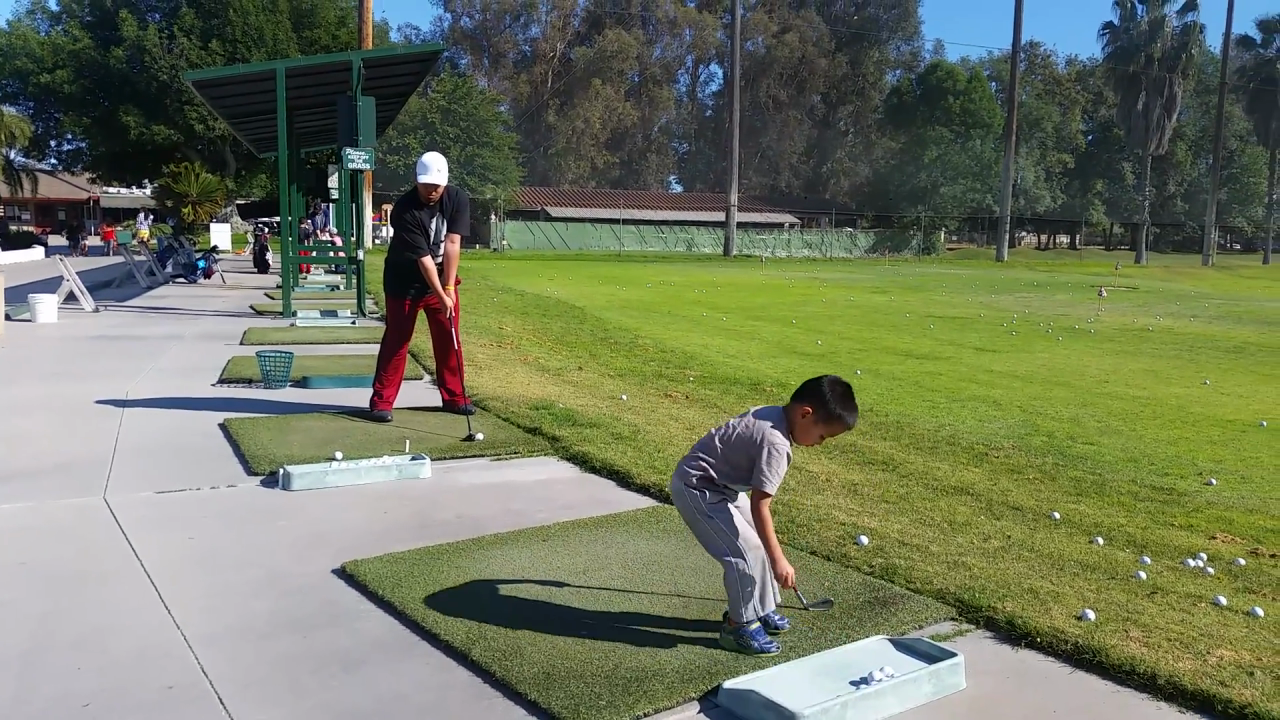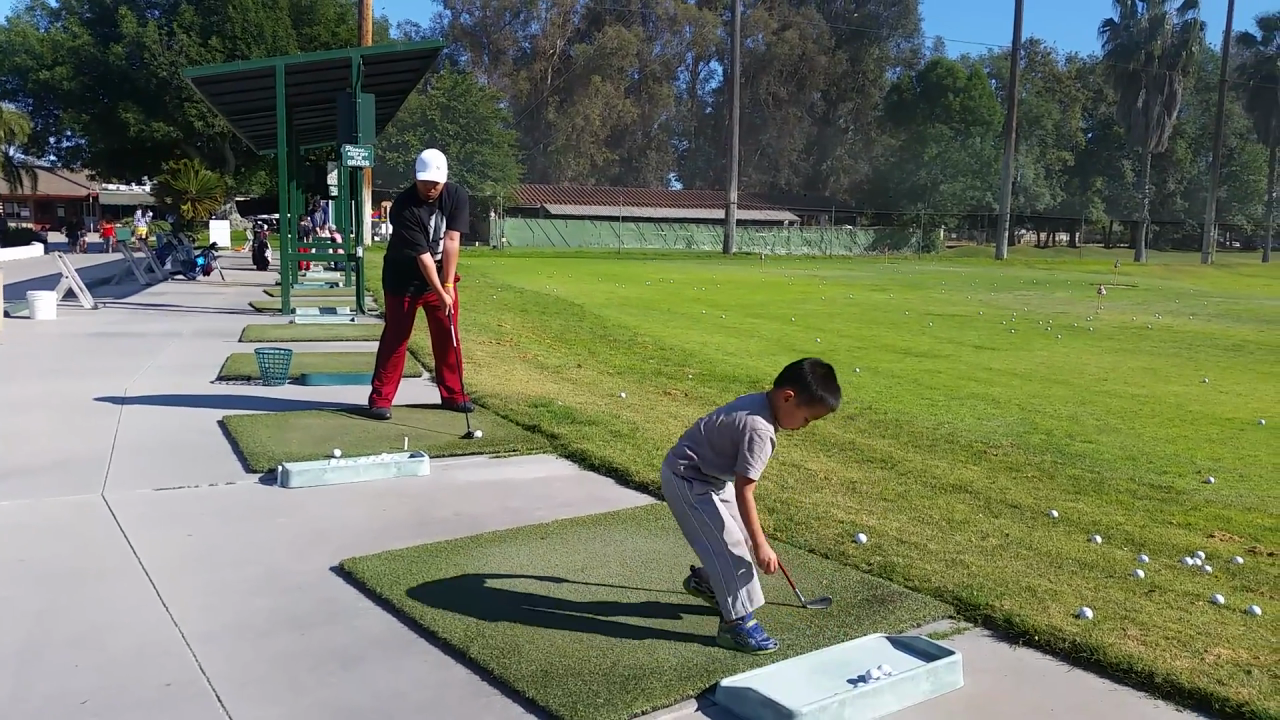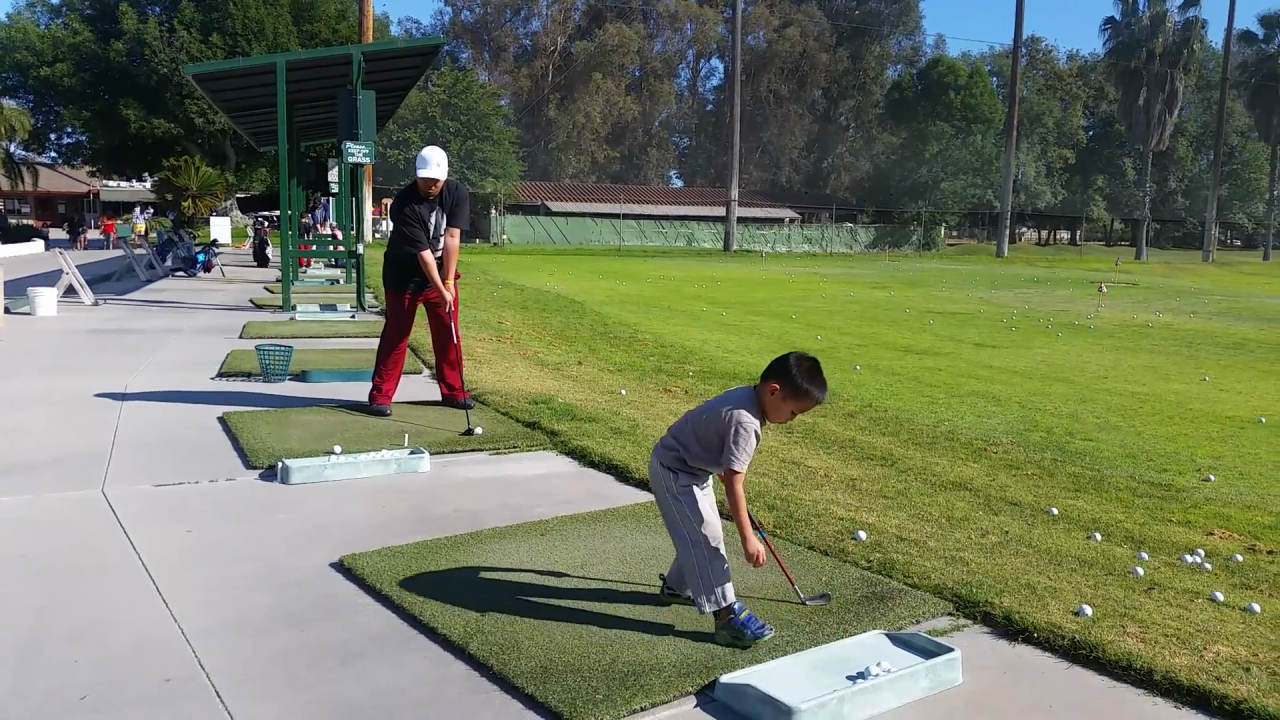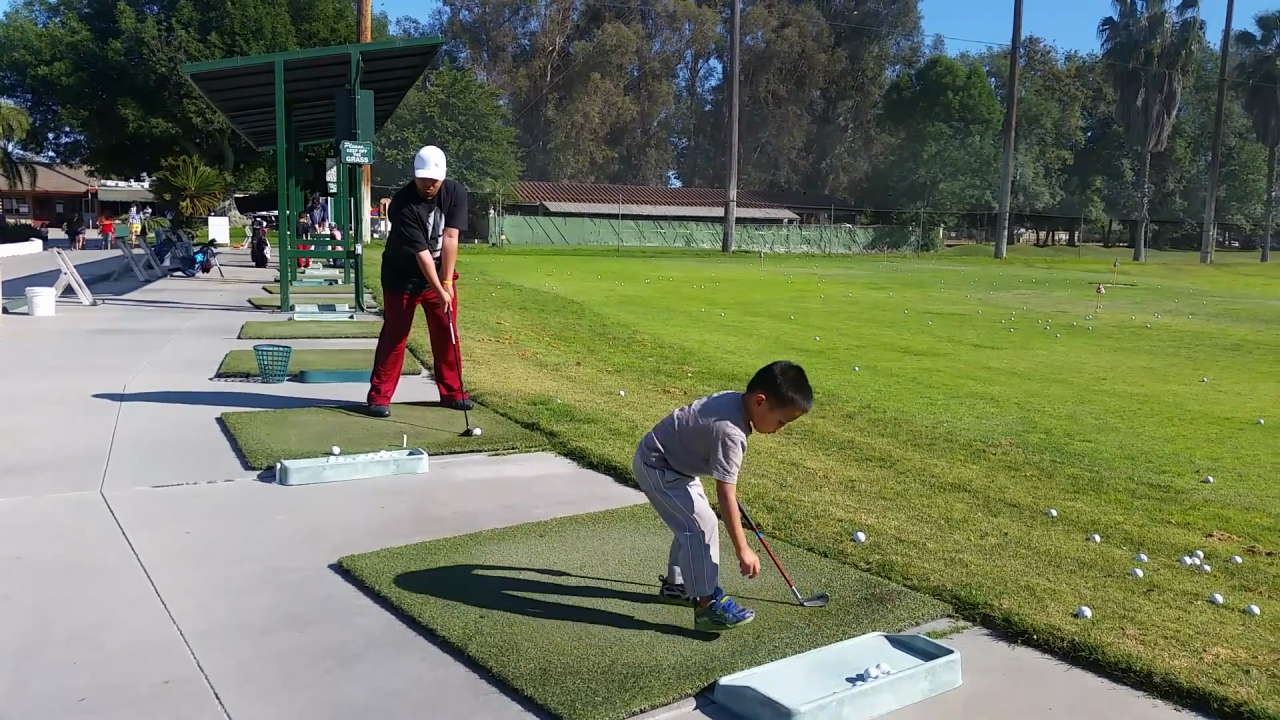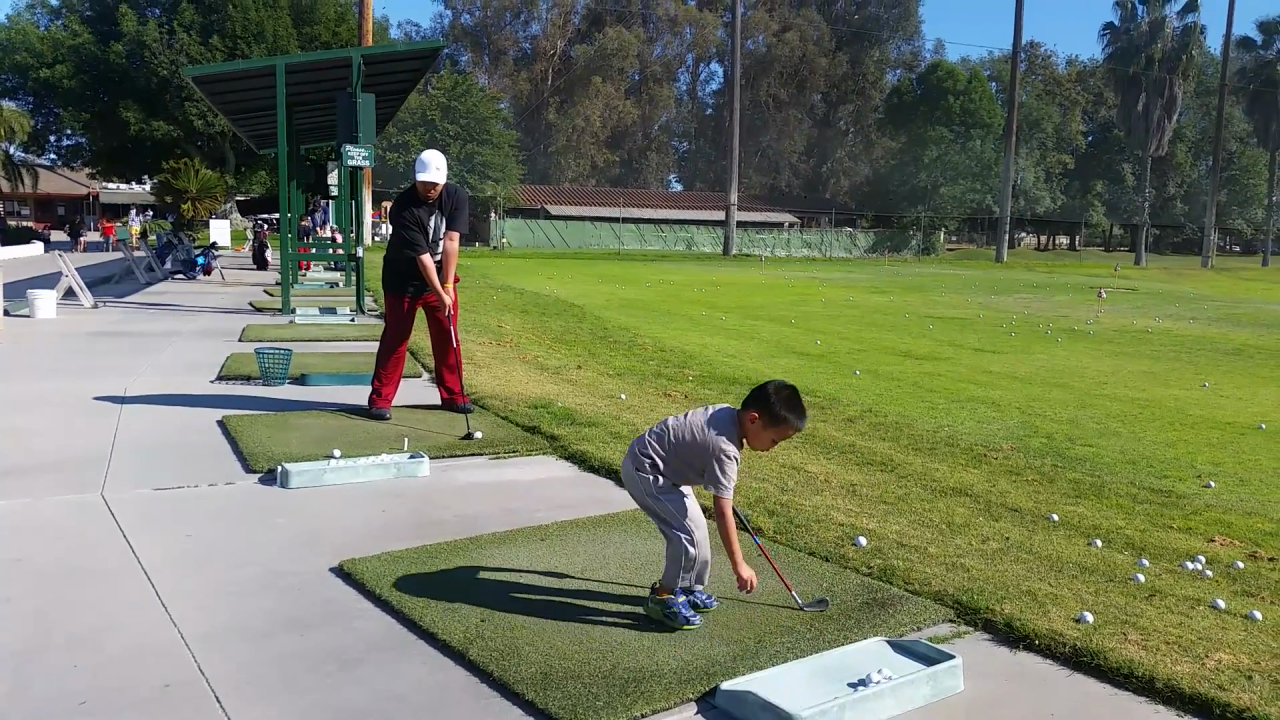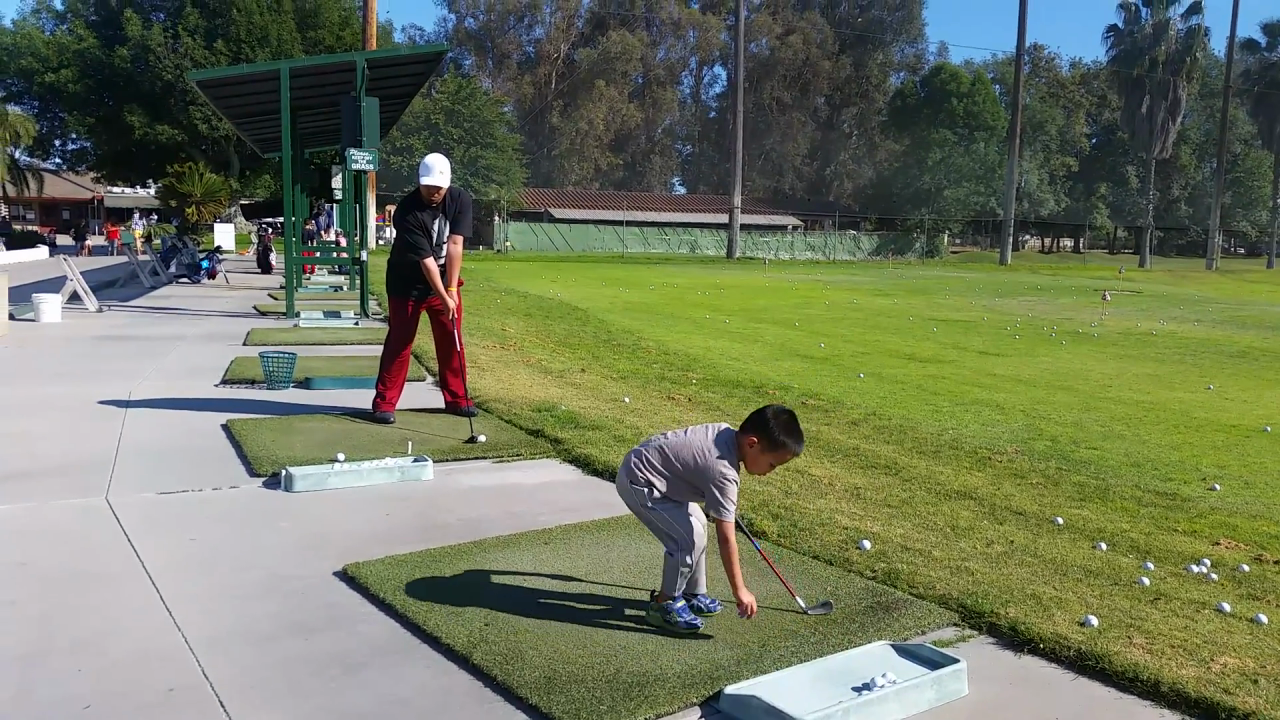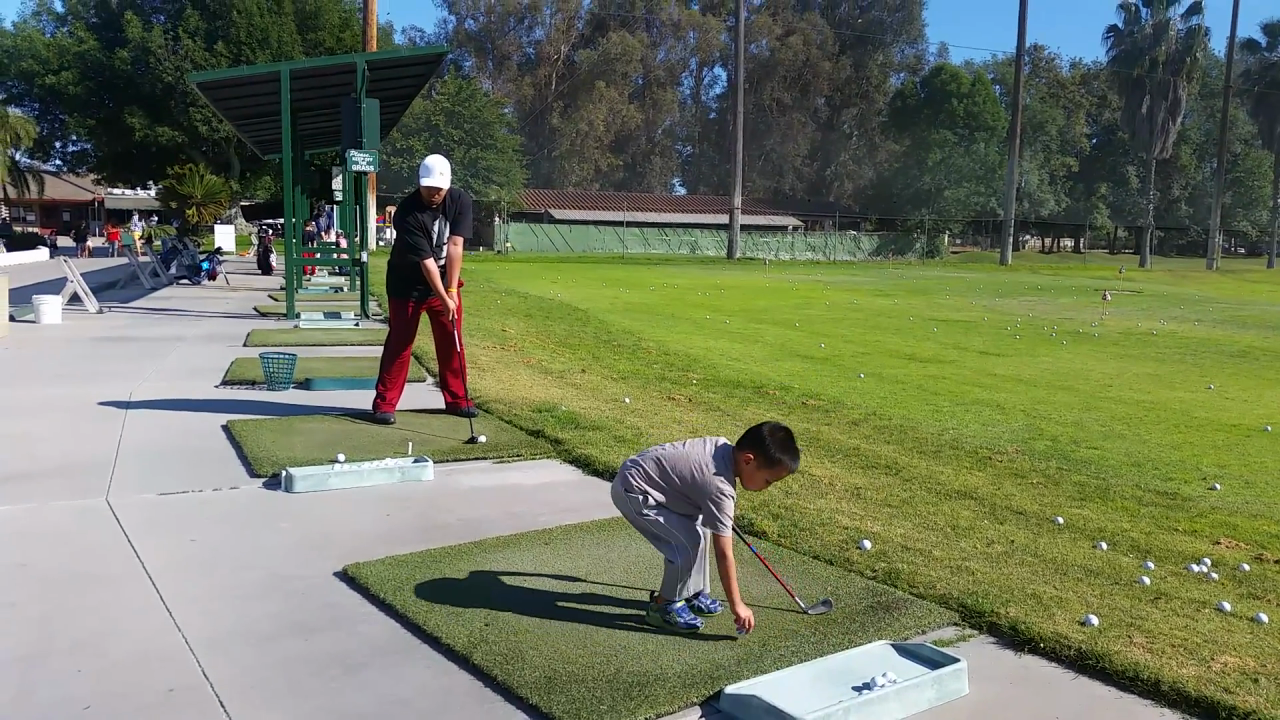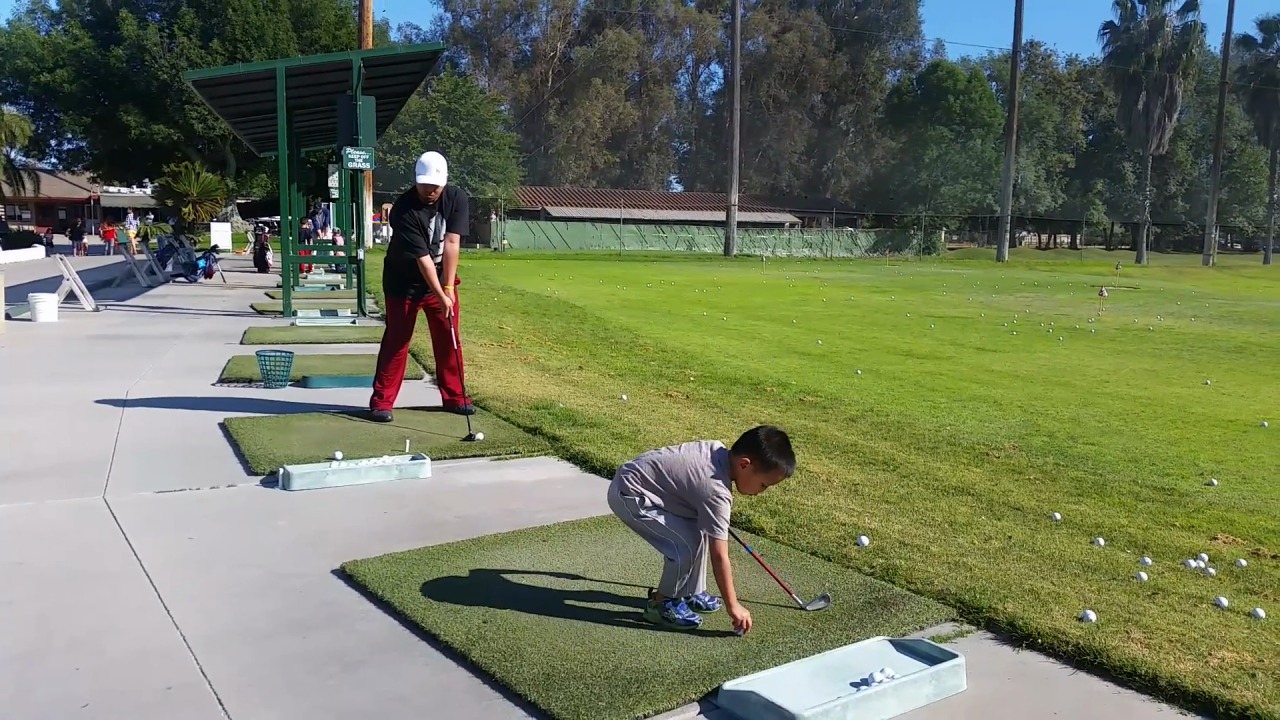
dt=0.1s
person 1, frame 1
left shoulder: (458, 199)
right shoulder: (404, 210)
left elbow: (452, 244)
right elbow: (423, 257)
left wrist: (449, 288)
right wrist: (440, 296)
left hip: (443, 279)
right hip: (405, 283)
left knee: (449, 338)
right knee: (396, 340)
left ankle: (453, 396)
right ankle: (382, 401)
person 1, frame 2
left shoulder: (457, 196)
right shoulder: (403, 207)
left elbow: (451, 241)
right elbow: (422, 255)
left wrist: (448, 285)
right wrist: (440, 293)
left hip: (442, 277)
right hip: (404, 280)
left knee: (448, 335)
right knee: (395, 338)
left ankle: (452, 393)
right ankle: (380, 398)
person 1, frame 3
left shoulder: (458, 193)
right shoulder: (404, 204)
left elbow: (452, 238)
right elbow: (422, 252)
left wrist: (449, 282)
right wrist: (440, 290)
left hip: (442, 273)
right hip: (404, 277)
left knee: (448, 332)
right knee: (396, 334)
left ankle: (453, 390)
right ankle: (380, 394)
person 1, frame 4
left shoulder: (456, 193)
right shoulder: (402, 204)
left elbow: (450, 238)
right elbow: (421, 252)
left wrist: (447, 282)
right wrist: (439, 290)
left hip: (440, 274)
right hip: (402, 277)
left knee: (447, 333)
right knee: (394, 335)
left ankle: (451, 391)
right ankle: (379, 395)
person 1, frame 5
left shoulder: (457, 196)
right shoulder: (403, 208)
left elbow: (451, 241)
right elbow: (421, 255)
left wrist: (448, 285)
right wrist: (439, 293)
left hip: (442, 277)
right hip: (403, 280)
left knee: (447, 336)
right knee: (395, 338)
left ankle: (452, 394)
right ankle: (380, 398)
person 1, frame 6
left shoulder: (461, 200)
right shoulder: (406, 212)
left elbow: (455, 245)
right elbow: (425, 259)
left wrist: (452, 289)
right wrist: (443, 297)
left hip: (445, 281)
right hip: (407, 284)
left knee: (451, 340)
right knee: (399, 342)
left ankle: (456, 398)
right ankle: (384, 402)
person 1, frame 7
left shoulder: (461, 201)
right shoulder: (407, 213)
left elbow: (455, 246)
right elbow: (425, 260)
left wrist: (452, 290)
right wrist: (443, 298)
left hip: (446, 282)
right hip: (407, 285)
left knee: (451, 341)
right knee: (399, 343)
left ankle: (456, 398)
right ankle: (385, 403)
person 1, frame 8
left shoulder: (457, 198)
right shoulder: (403, 210)
left elbow: (451, 243)
right elbow: (422, 257)
left wrist: (448, 287)
right wrist: (440, 295)
left hip: (442, 279)
right hip: (404, 282)
left knee: (449, 338)
right knee: (396, 340)
left ankle: (454, 396)
right ankle: (382, 400)
person 2, frame 1
left shoulder: (771, 414)
right shoulder: (776, 444)
right elbow: (760, 508)
right wrist: (779, 561)
left hip: (719, 482)
right hip: (696, 488)
left knee: (757, 542)
right knee: (746, 551)
left ankle: (760, 608)
right ankle: (739, 626)
person 2, frame 2
left shoulder: (758, 402)
right shoulder: (760, 430)
right elbow: (744, 493)
right wrist: (761, 546)
left hip: (706, 473)
right hip: (687, 479)
left knee: (736, 536)
right knee: (729, 545)
left ankle: (703, 580)
right ankle: (735, 624)
person 2, frame 3
left shoulder: (746, 395)
right shoulder: (746, 423)
right elbow: (734, 485)
right wrist: (748, 539)
left hip: (692, 465)
right hip: (674, 471)
left knee: (699, 533)
right knee: (705, 537)
left ankle: (677, 586)
right ankle: (727, 615)
person 2, frame 4
left shoulder: (733, 399)
right shoulder: (731, 433)
right elbow: (726, 499)
right wrist: (743, 550)
left hip: (675, 462)
right hip: (655, 466)
left knee: (691, 526)
right knee: (701, 526)
left ankle: (680, 584)
right ankle: (706, 601)
person 2, frame 5
left shoulder: (728, 413)
right shoulder: (725, 449)
right elbow: (723, 514)
right wrist: (740, 565)
left hip: (663, 465)
right hip: (645, 471)
left knee: (685, 528)
right knee: (692, 530)
left ankle: (684, 588)
right ankle: (665, 597)
person 2, frame 6
left shoulder: (726, 431)
right shoulder: (724, 473)
right elbow: (726, 539)
right wrist: (739, 590)
left hip: (651, 470)
right hip: (637, 482)
left knee: (695, 529)
right knee: (687, 539)
left ankle: (691, 591)
right ankle: (665, 603)
person 2, frame 7
left shoulder: (723, 446)
right shoulder: (720, 488)
right elbow: (723, 553)
right wrist: (736, 604)
left hip: (642, 476)
right hip: (633, 491)
left knee: (697, 531)
right knee: (686, 544)
left ankle: (692, 592)
right ankle: (665, 605)
person 2, frame 8
left shoulder: (718, 449)
right shoulder: (716, 492)
right elbow: (719, 556)
right wrist: (733, 605)
left hip: (639, 480)
right hip: (629, 494)
left knee: (699, 531)
right knee: (686, 544)
left ankle: (690, 591)
right ankle: (662, 602)
